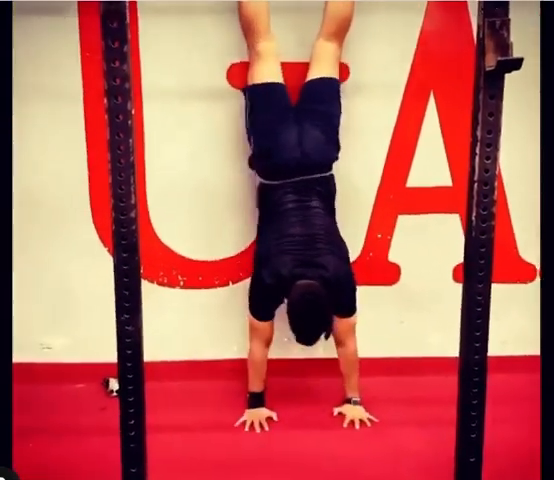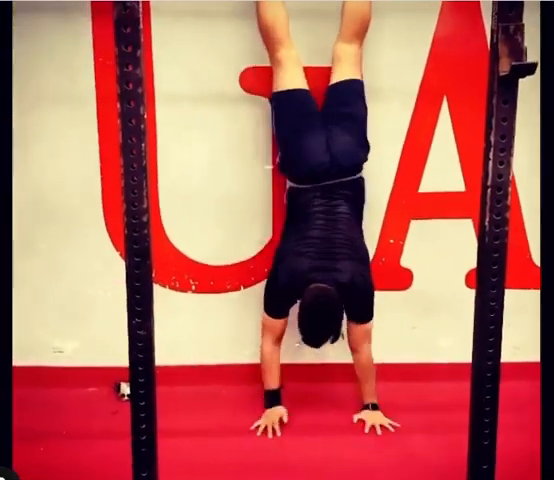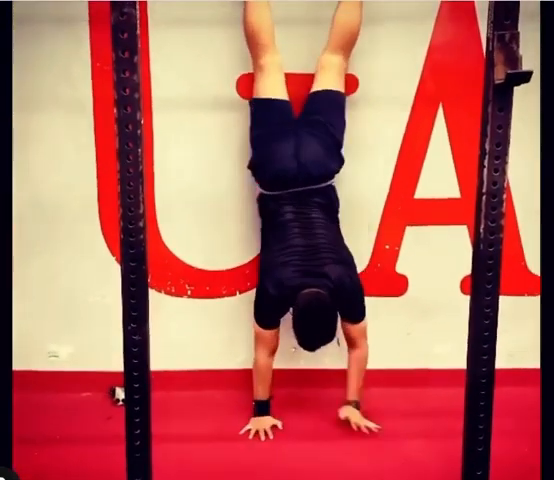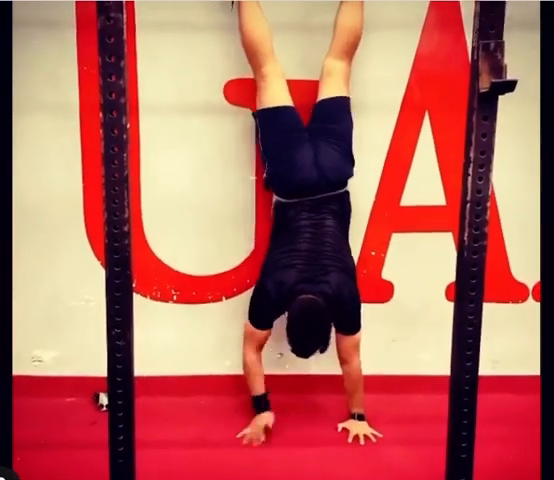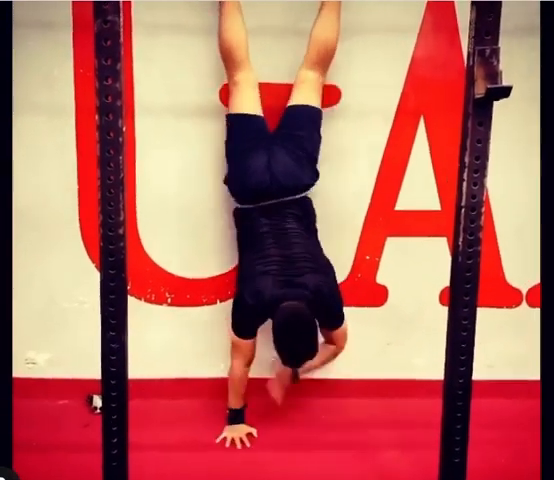
dt=0.5s
person 1, frame 1
left shoulder: (339, 275)
right shoulder: (268, 275)
left elbow: (346, 342)
right elbow: (258, 344)
left wrist: (354, 399)
right wrist: (254, 403)
left hip: (313, 151)
right hip: (278, 158)
left knee: (327, 44)
right knee: (262, 46)
person 1, frame 2
left shoulder: (355, 279)
right shoulder: (287, 274)
left elbow: (361, 348)
right elbow: (271, 342)
left wrist: (372, 405)
right wrist: (272, 402)
left hip: (343, 163)
right hip: (308, 165)
left knee: (347, 48)
right knee: (284, 54)
person 1, frame 3
left shoulder: (345, 282)
right shoulder: (274, 285)
left elbow: (358, 344)
right elbow: (264, 352)
left wrist: (353, 403)
right wrist: (260, 411)
left hip: (314, 164)
right hip: (279, 168)
left knee: (332, 59)
right knee: (268, 61)
person 1, frame 4
left shoulder: (343, 292)
right shoulder: (273, 288)
left elbow: (350, 361)
left wrist: (358, 416)
right wrist: (260, 407)
left hip: (328, 170)
right hip: (293, 175)
left knee: (336, 65)
right knee: (267, 69)
person 1, frame 5
left shoulder: (324, 291)
right shoulder: (252, 297)
left elbow: (337, 343)
right elbow: (240, 362)
left wrist: (293, 371)
right wrist: (233, 419)
left hip: (289, 179)
right hip: (254, 182)
left knee: (310, 73)
right knee: (242, 75)
